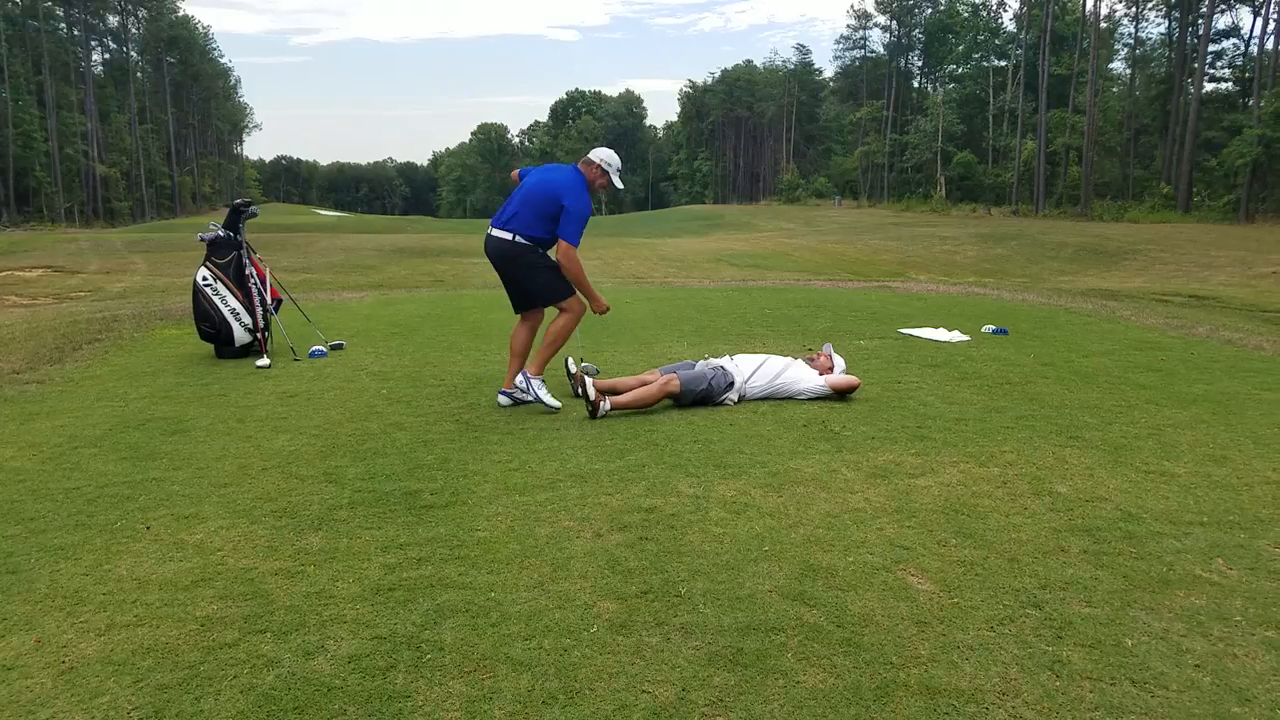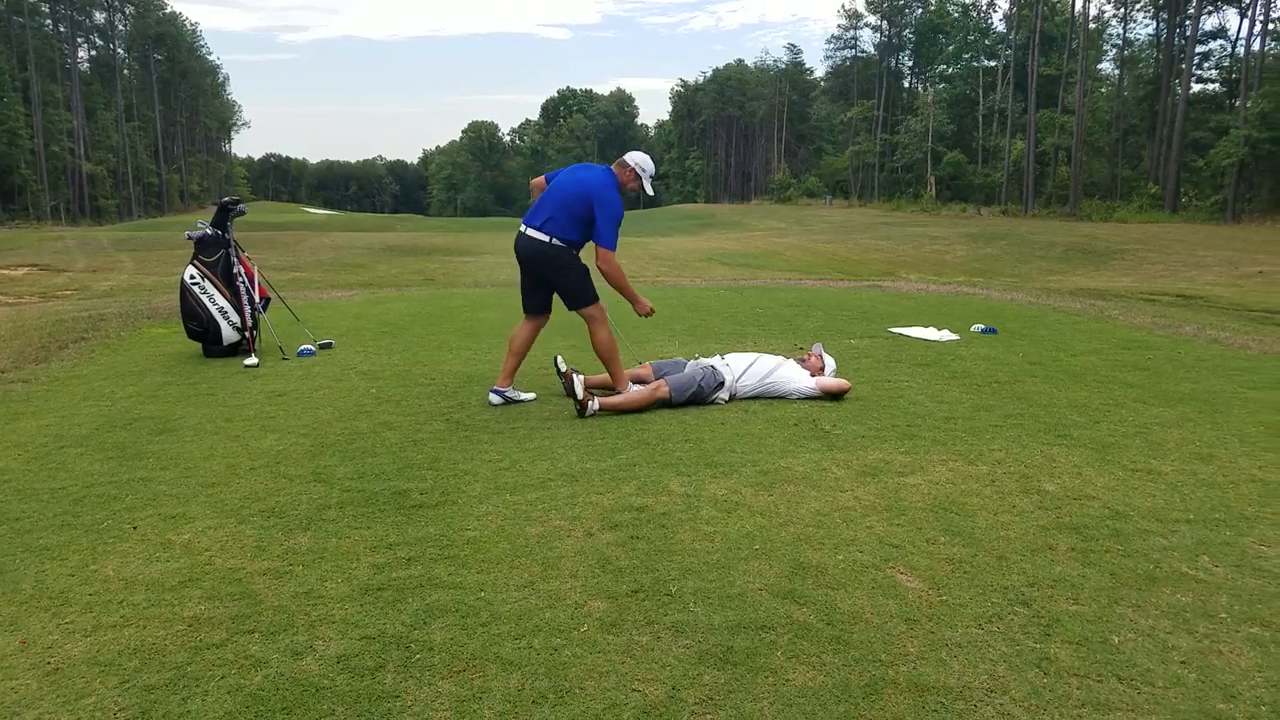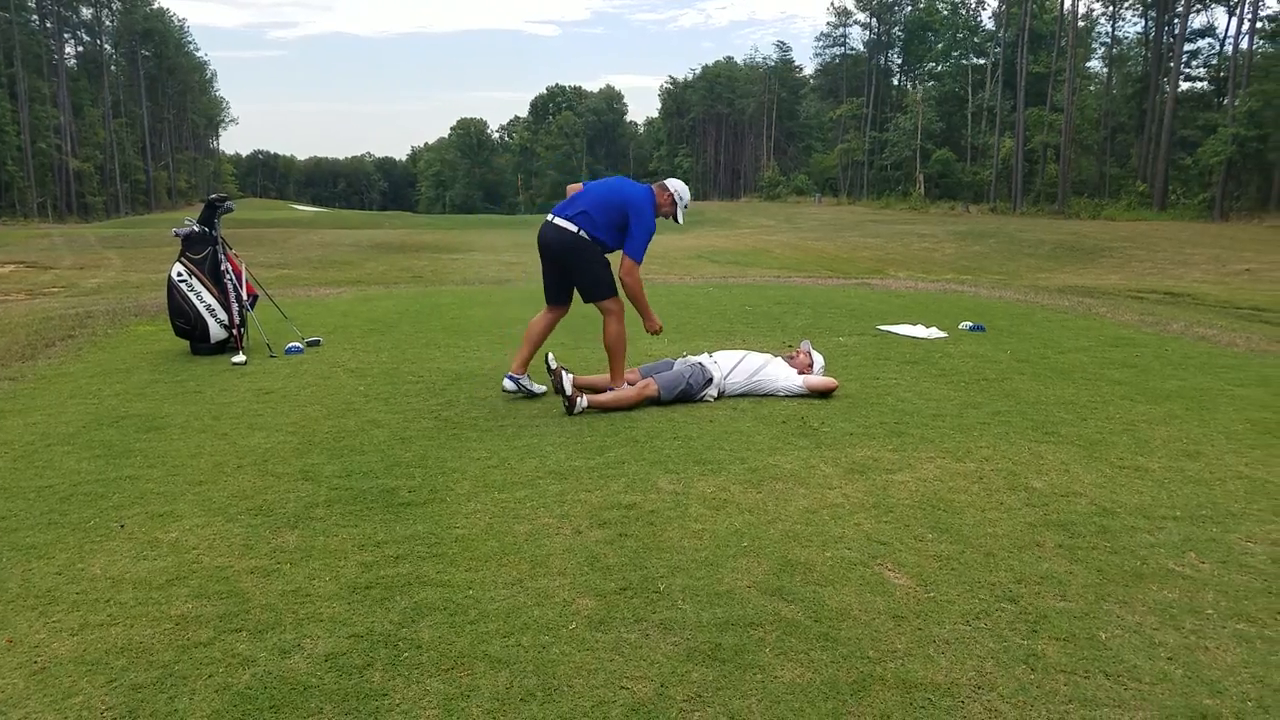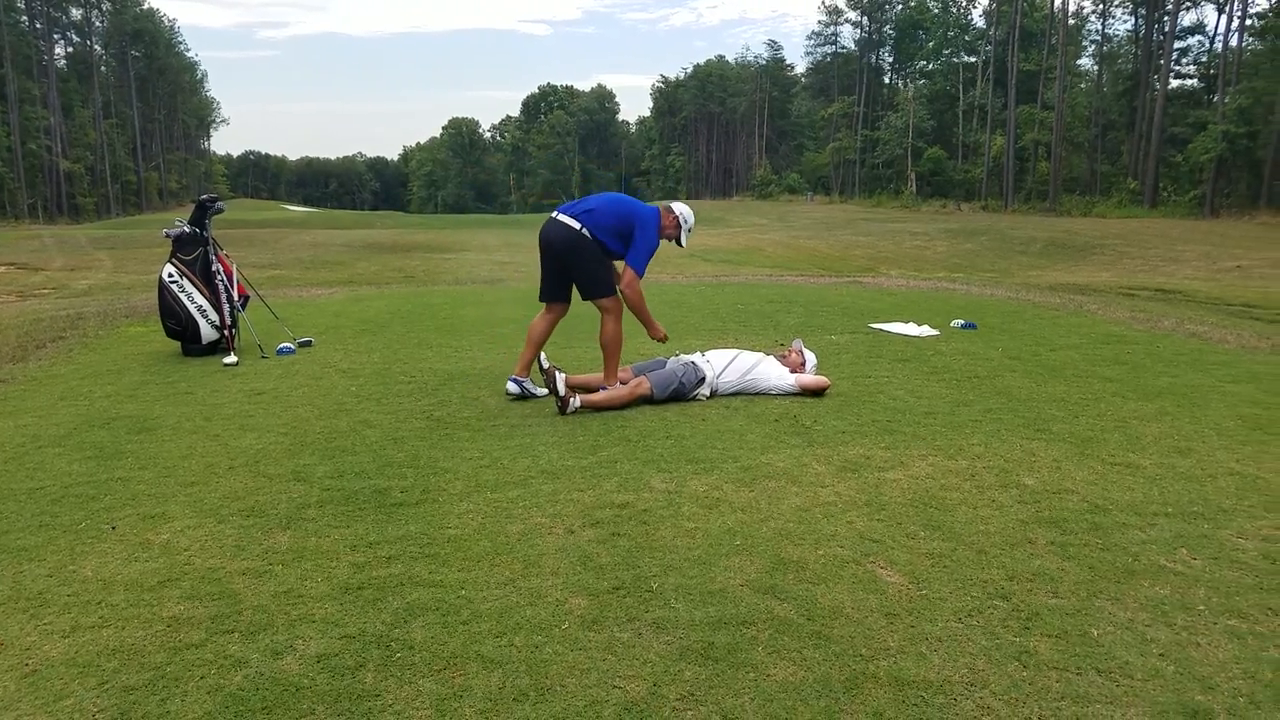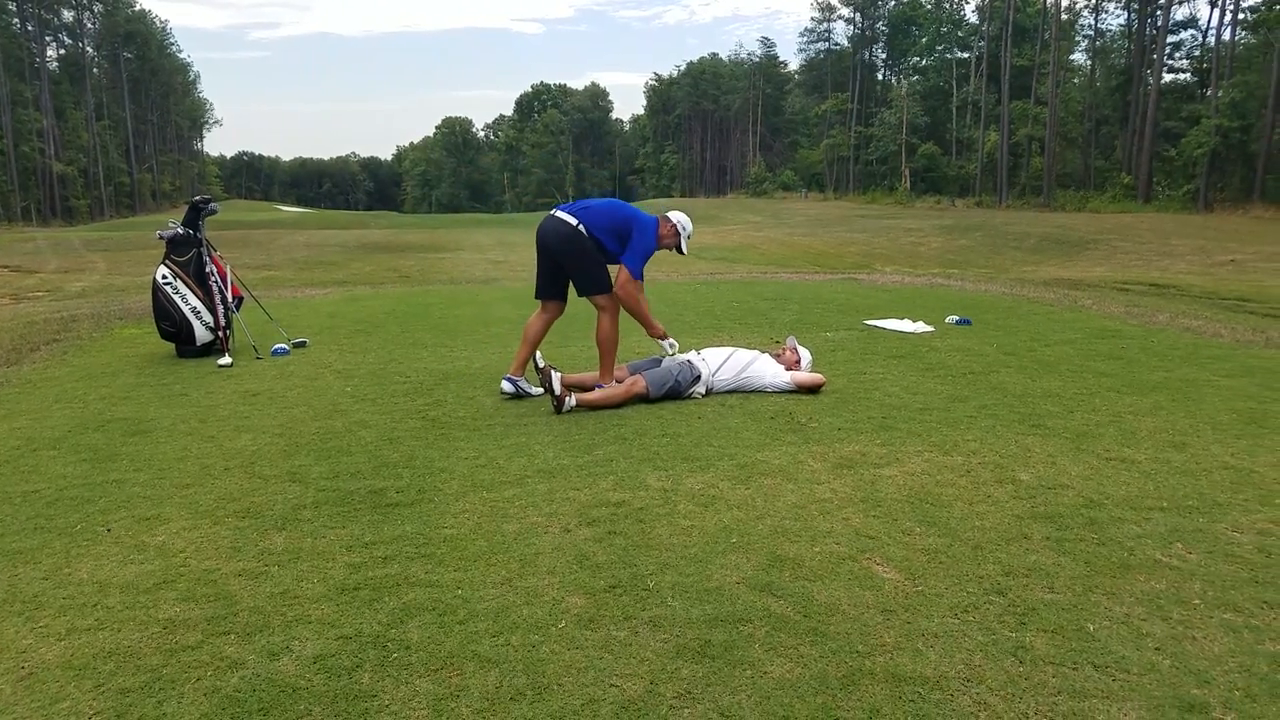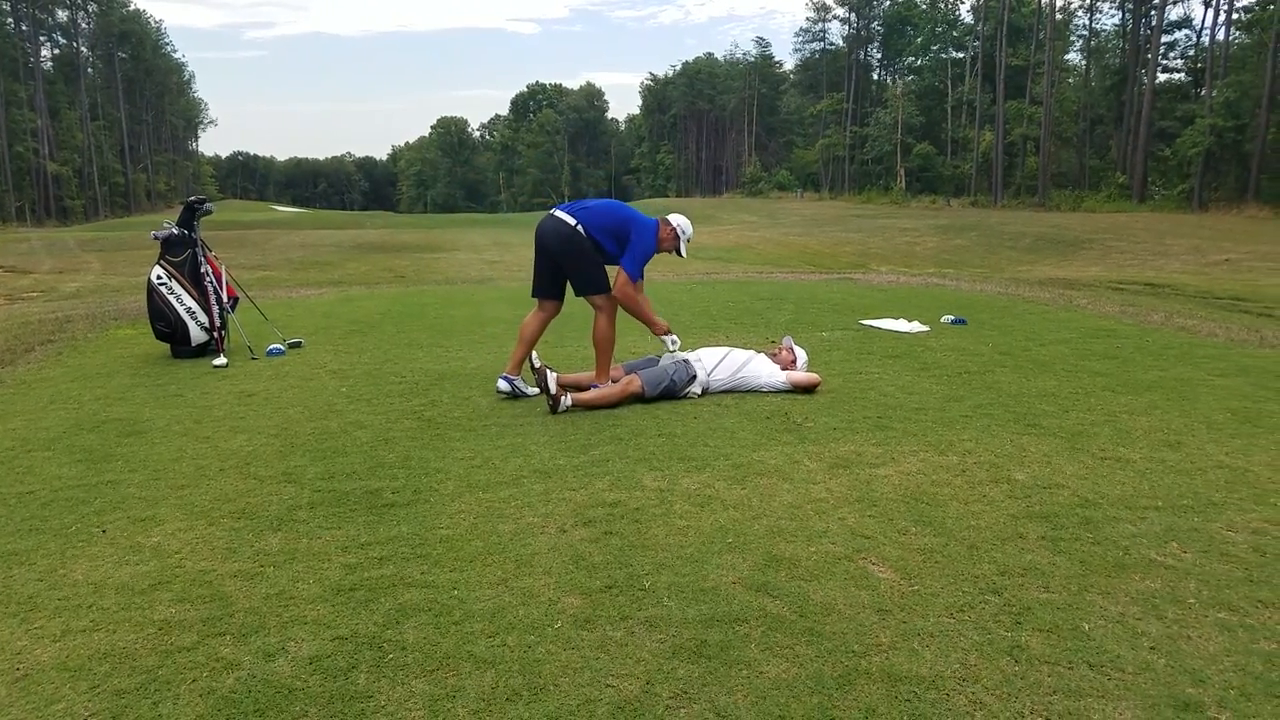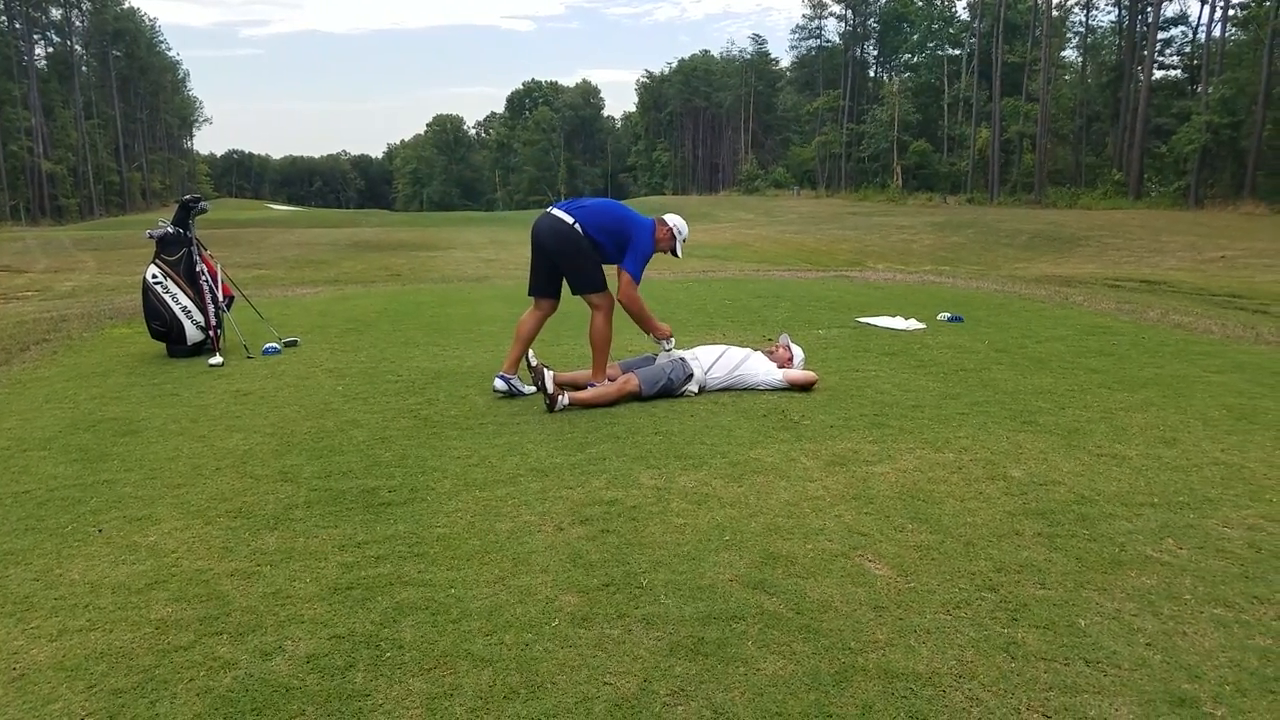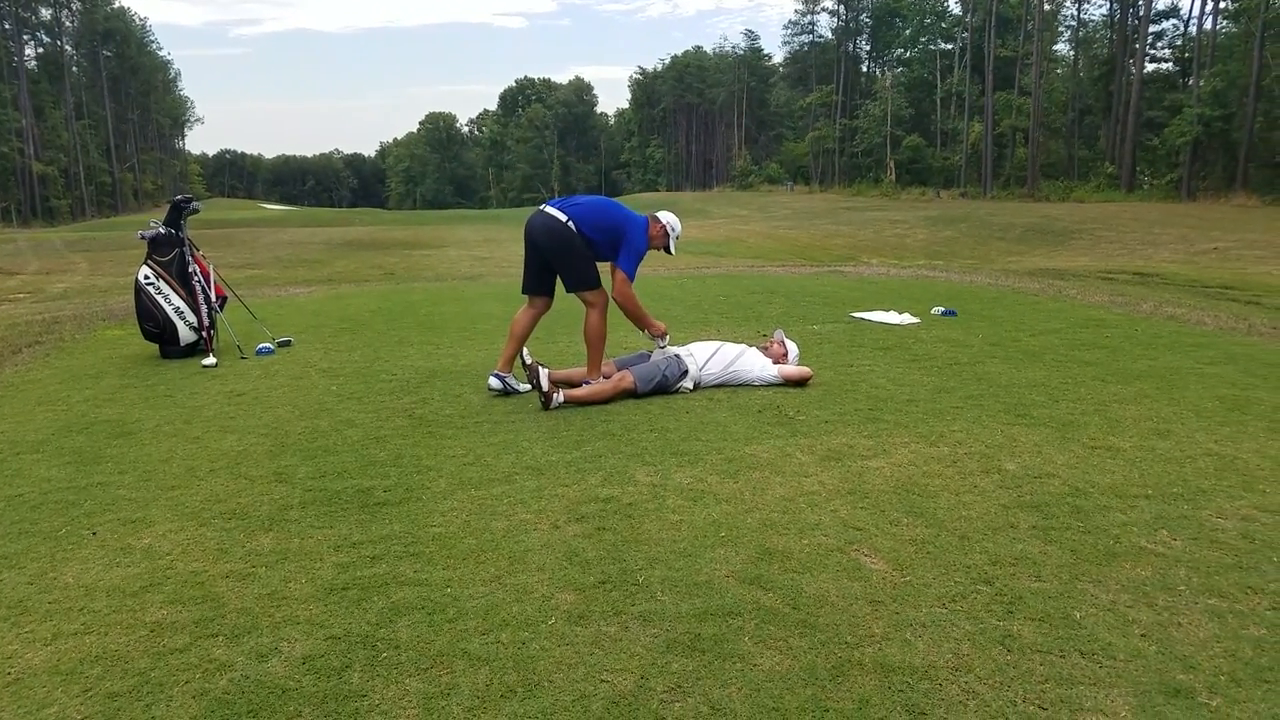
dt=0.3s
person 1, frame 1
left shoulder: (809, 381)
right shoulder: (795, 364)
left elbow: (853, 381)
left wrist: (836, 393)
left hip: (728, 381)
right hip: (721, 364)
left knee: (666, 383)
right knee: (651, 376)
left ankle: (604, 404)
right ankle: (588, 383)
person 1, frame 2
left shoulder: (800, 381)
right shoulder: (786, 364)
left elbow: (844, 385)
left wrist: (827, 389)
left hip: (719, 382)
right hip: (711, 365)
left knee: (656, 390)
right knee: (644, 372)
left ankle: (593, 404)
right ankle: (579, 381)
person 1, frame 3
left shoulder: (788, 378)
right shoulder: (774, 361)
left elbow: (831, 383)
left wrist: (815, 378)
left hip: (707, 378)
right hip: (700, 362)
left knee: (645, 388)
right knee: (631, 375)
left ankle: (582, 401)
right ankle: (570, 380)
person 1, frame 4
left shoulder: (780, 377)
right shoulder: (766, 360)
left elbow: (823, 382)
left wrist: (807, 383)
left hip: (701, 377)
right hip: (694, 361)
left knee: (637, 387)
right knee: (624, 374)
left ankle: (574, 401)
right ankle: (562, 379)
person 1, frame 5
left shoulder: (775, 375)
right shoulder: (761, 358)
left elbow: (818, 380)
left wrist: (803, 383)
left hip: (697, 375)
right hip: (691, 359)
left knee: (633, 386)
right knee: (619, 373)
left ankle: (570, 400)
right ankle: (558, 378)
person 1, frame 6
left shoulder: (771, 374)
right shoulder: (757, 358)
left elbow: (814, 379)
left wrist: (798, 384)
left hip: (692, 374)
right hip: (686, 359)
left knee: (629, 385)
right knee: (615, 372)
left ankle: (565, 399)
right ankle: (554, 378)
person 1, frame 7
left shoulder: (767, 373)
right shoulder: (753, 356)
left elbow: (811, 377)
left wrist: (795, 381)
left hip: (689, 373)
right hip: (683, 356)
left knee: (626, 384)
right knee: (611, 371)
left ankle: (562, 398)
right ankle: (551, 377)
person 1, frame 8
left shoulder: (762, 368)
right shoulder: (748, 352)
left elbow: (805, 373)
left wrist: (790, 377)
left hip: (684, 369)
right hip: (677, 353)
left knee: (621, 381)
right knee: (606, 368)
left ankle: (557, 396)
right ankle: (546, 375)
person 2, frame 1
left shoulder: (552, 169)
right shoulder: (578, 198)
left elbow: (516, 175)
right elbow: (565, 257)
right wrist: (593, 297)
left hip: (497, 242)
right hip: (518, 248)
left knee: (531, 316)
right knee: (573, 308)
left ankle: (510, 388)
right ankle: (532, 375)
person 2, frame 2
left shoulder: (582, 169)
right shoulder: (609, 198)
left elbow: (536, 184)
right elbow: (605, 263)
right wrist: (636, 300)
left hip: (526, 242)
right hip: (551, 250)
left knee: (535, 318)
right knee: (595, 316)
left ankle: (503, 387)
right ankle: (623, 388)
person 2, frame 3
left shoulder: (624, 184)
right shoulder: (644, 213)
left elbow: (572, 189)
right elbow: (627, 275)
right wrist: (648, 317)
left hip: (549, 231)
right hip: (575, 239)
left knee: (555, 309)
right knee: (613, 310)
left ankle: (517, 374)
right ankle: (617, 387)
person 2, frame 4
left shoulder: (637, 213)
right shoulder: (649, 228)
right elbow: (628, 287)
right wrist: (651, 326)
left hip: (552, 228)
right hip: (574, 236)
left knee: (554, 310)
right knee: (611, 309)
left ankle: (519, 378)
right ankle: (610, 386)
person 2, frame 5
left shoulder: (637, 223)
right shoulder: (647, 234)
left elbow: (636, 291)
right elbow: (622, 289)
left wrist: (661, 335)
right wrist: (650, 326)
left hip: (549, 227)
right hip: (570, 234)
left knee: (550, 309)
right knee: (607, 306)
left ankle: (514, 377)
right ankle: (605, 385)
person 2, frame 6
left shoulder: (639, 226)
right shoulder: (646, 236)
left elbow: (635, 292)
right elbow: (621, 292)
left wrist: (658, 327)
right wrist: (653, 323)
left hip: (549, 226)
right hip: (568, 233)
left knee: (546, 308)
right knee: (605, 307)
left ankle: (510, 376)
right ankle: (601, 384)
person 2, frame 7
left shoulder: (633, 227)
right shoulder: (644, 236)
left elbow: (629, 291)
right elbow: (625, 296)
left wrist: (651, 329)
right wrist: (654, 328)
left hip: (545, 224)
right hip: (566, 232)
left knee: (543, 307)
right knee: (602, 305)
left ankle: (507, 375)
right ankle: (598, 383)
person 2, frame 8
left shoulder: (624, 224)
right shoulder: (637, 234)
left elbow: (621, 290)
right elbow: (620, 294)
left wrist: (645, 328)
right wrist: (651, 325)
left hip: (538, 222)
right hip: (559, 229)
left knee: (537, 304)
right knee: (596, 302)
left ankle: (501, 373)
right ankle: (593, 380)
